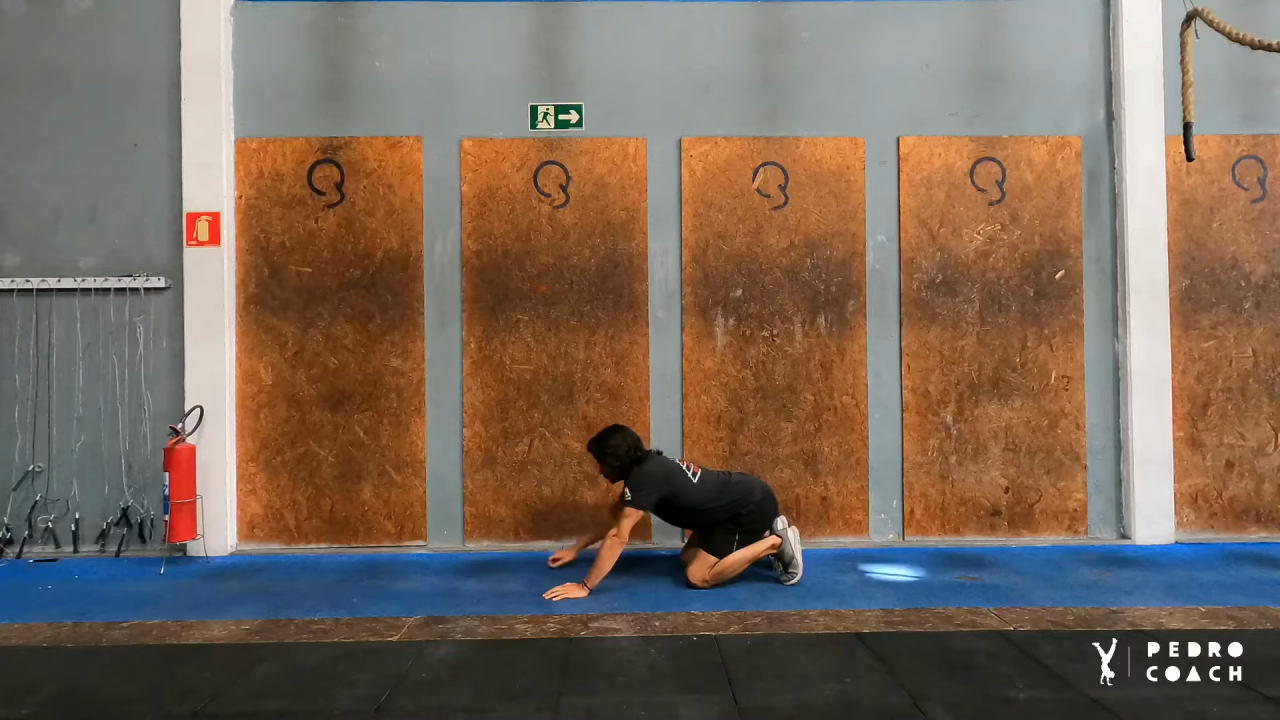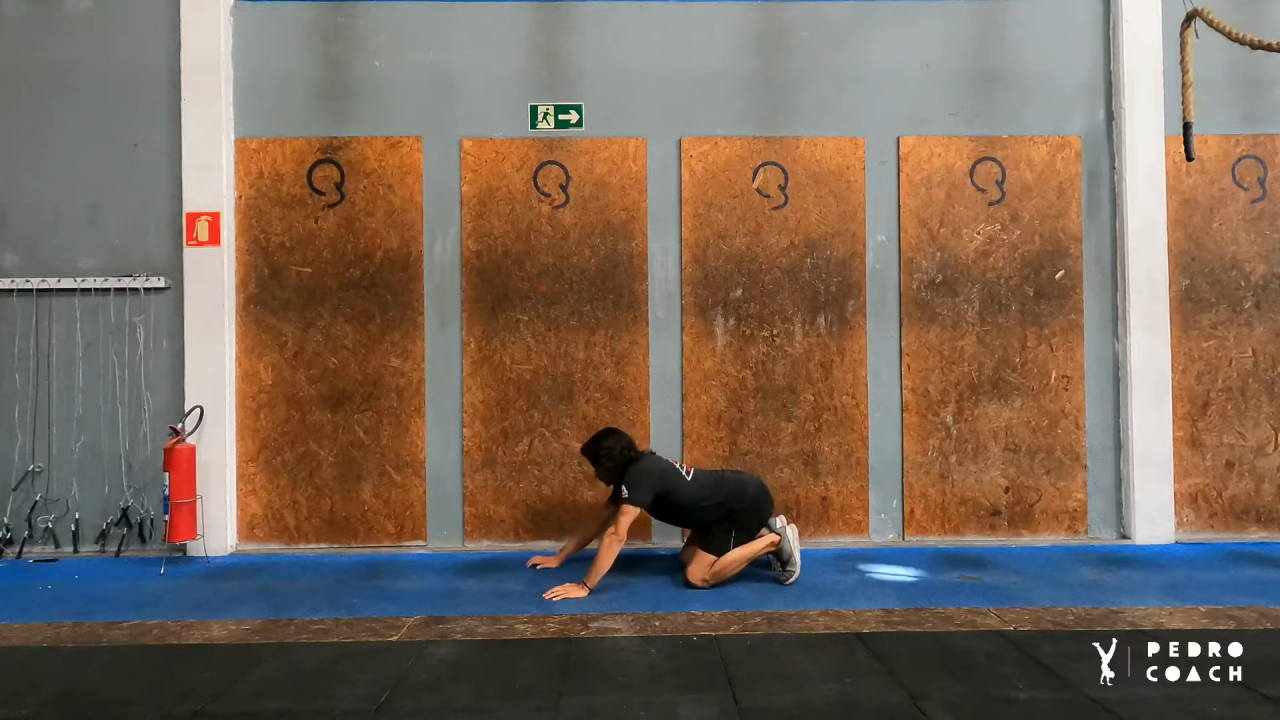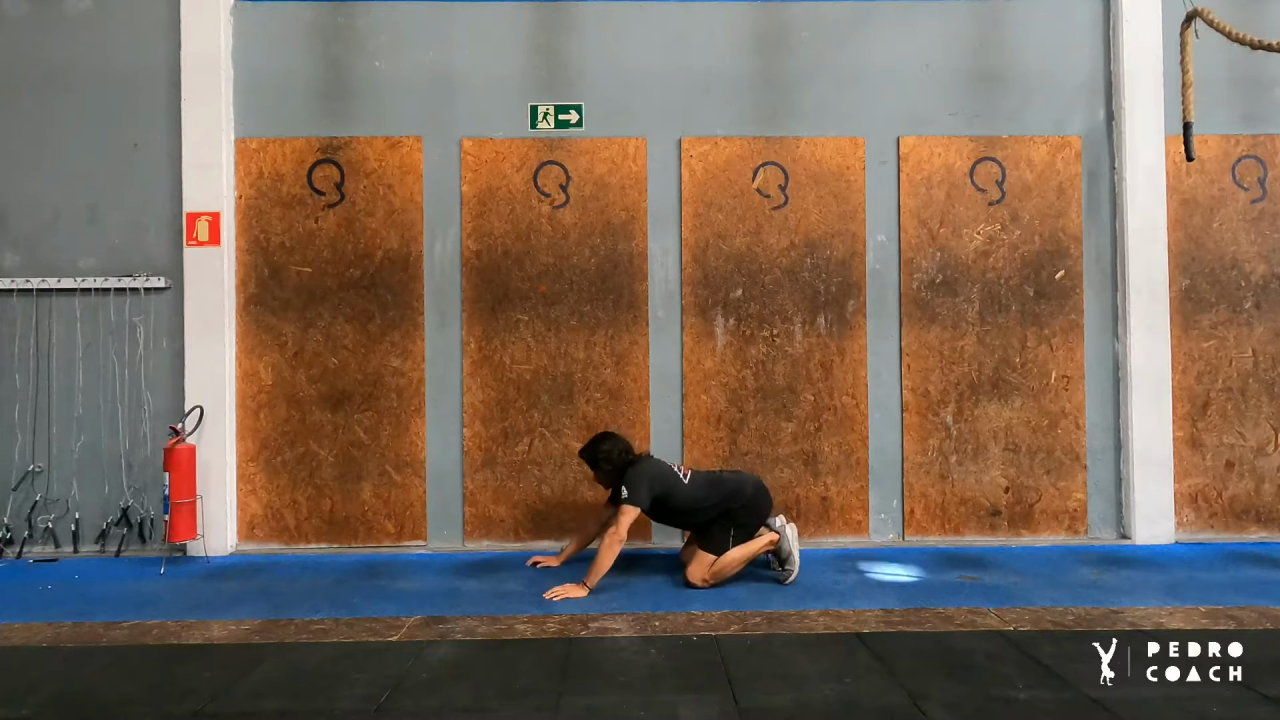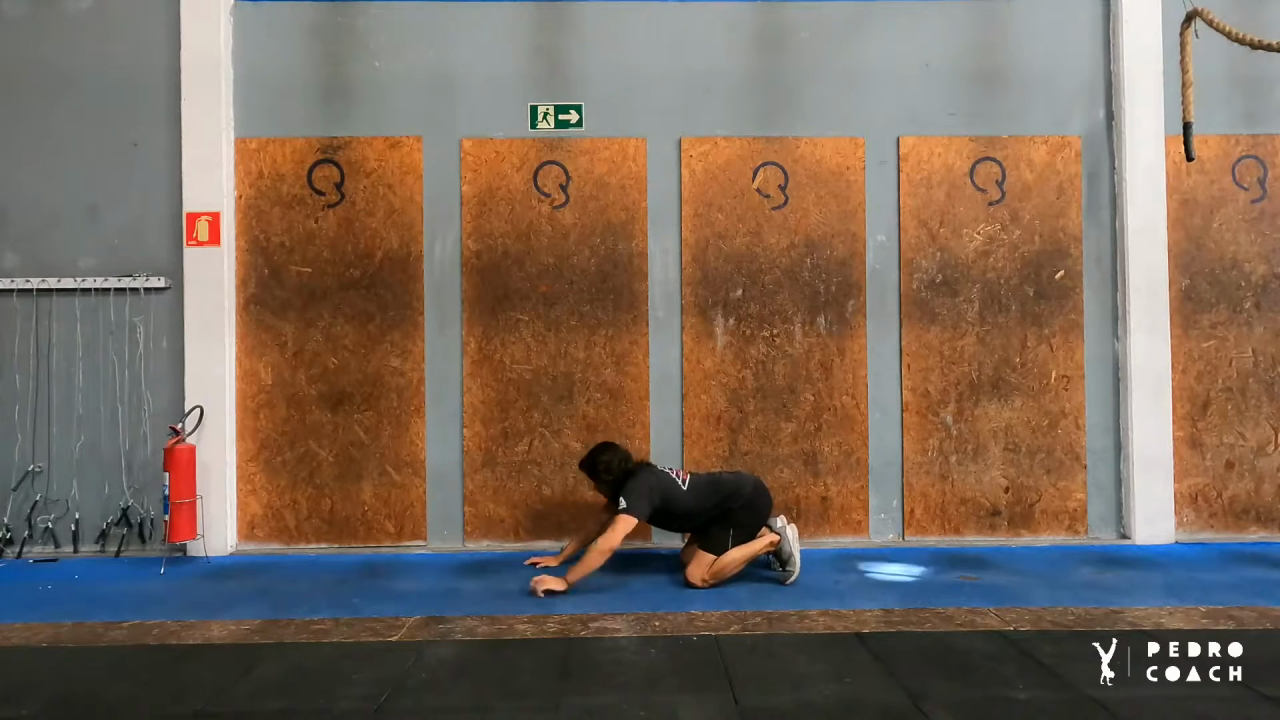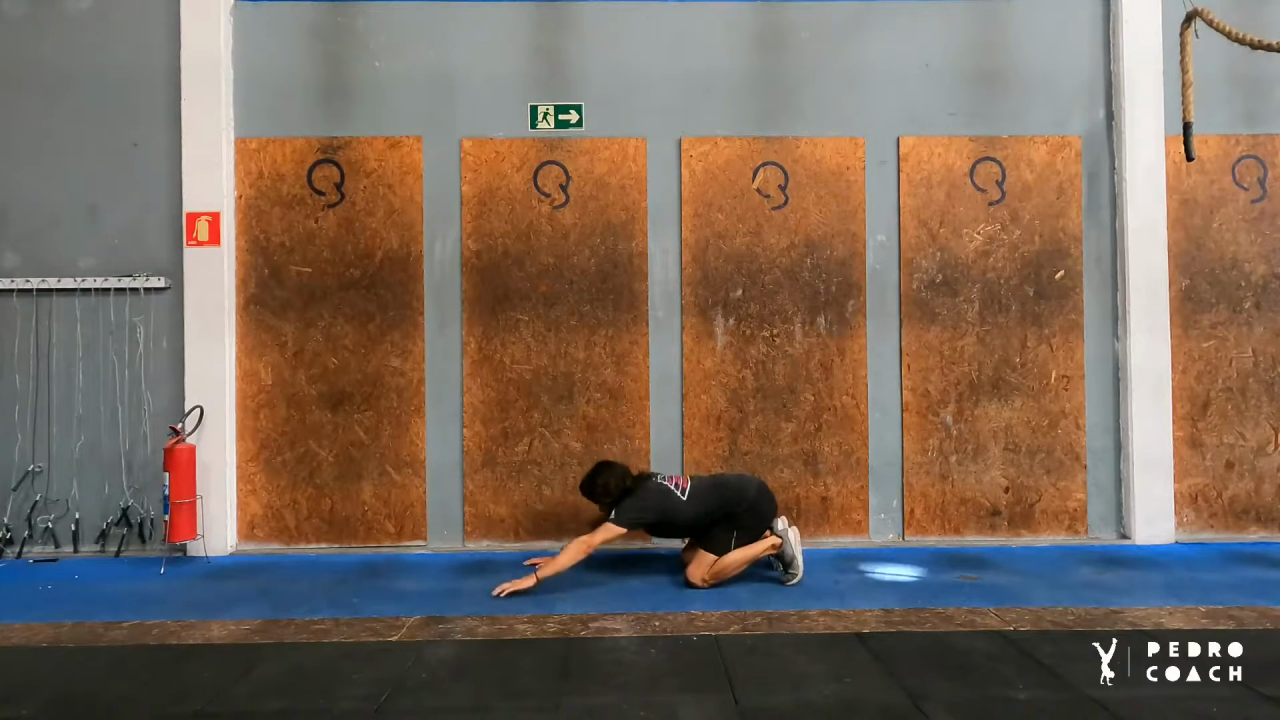
dt=0.2s
person 1, frame 1
left shoulder: (645, 476)
right shoulder: (645, 465)
left elbow: (618, 537)
right elbow: (618, 516)
left wrist: (584, 587)
right wrist: (576, 548)
left hip: (752, 506)
right hip: (742, 494)
left knee: (699, 576)
right knee: (688, 558)
left ankle: (775, 543)
right ankle: (769, 532)
person 1, frame 2
left shoulder: (639, 475)
right shoulder: (635, 470)
left elbow: (615, 536)
right elbow: (602, 521)
left wrist: (584, 587)
right wrist: (560, 557)
left hip: (747, 502)
right hip: (737, 492)
left knee: (698, 576)
right knee: (688, 557)
left ankle: (774, 541)
right ankle: (765, 529)
person 1, frame 3
left shoulder: (637, 477)
right shoulder: (631, 474)
left elbow: (616, 536)
right elbow: (600, 523)
left wrist: (584, 587)
right wrist: (560, 557)
left hip: (746, 500)
right hip: (736, 492)
left knee: (698, 576)
right knee: (688, 557)
left ankle: (773, 539)
right ankle: (765, 528)
person 1, frame 4
left shoulder: (636, 489)
right shoulder: (632, 479)
left elbow: (609, 542)
right elbow: (600, 525)
left wrist: (565, 581)
right wrist: (559, 558)
left hip: (747, 500)
right hip: (738, 492)
left knee: (698, 576)
right knee: (688, 558)
left ankle: (773, 540)
right ankle: (767, 530)
person 1, frame 5
left shoulder: (637, 504)
right shoulder: (640, 487)
left elbow: (587, 544)
right elbow: (593, 534)
left wrist: (533, 579)
right wrist: (554, 559)
left hip: (750, 503)
right hip: (743, 493)
left knee: (698, 576)
right knee: (690, 556)
left ankle: (775, 543)
right ankle: (768, 530)
